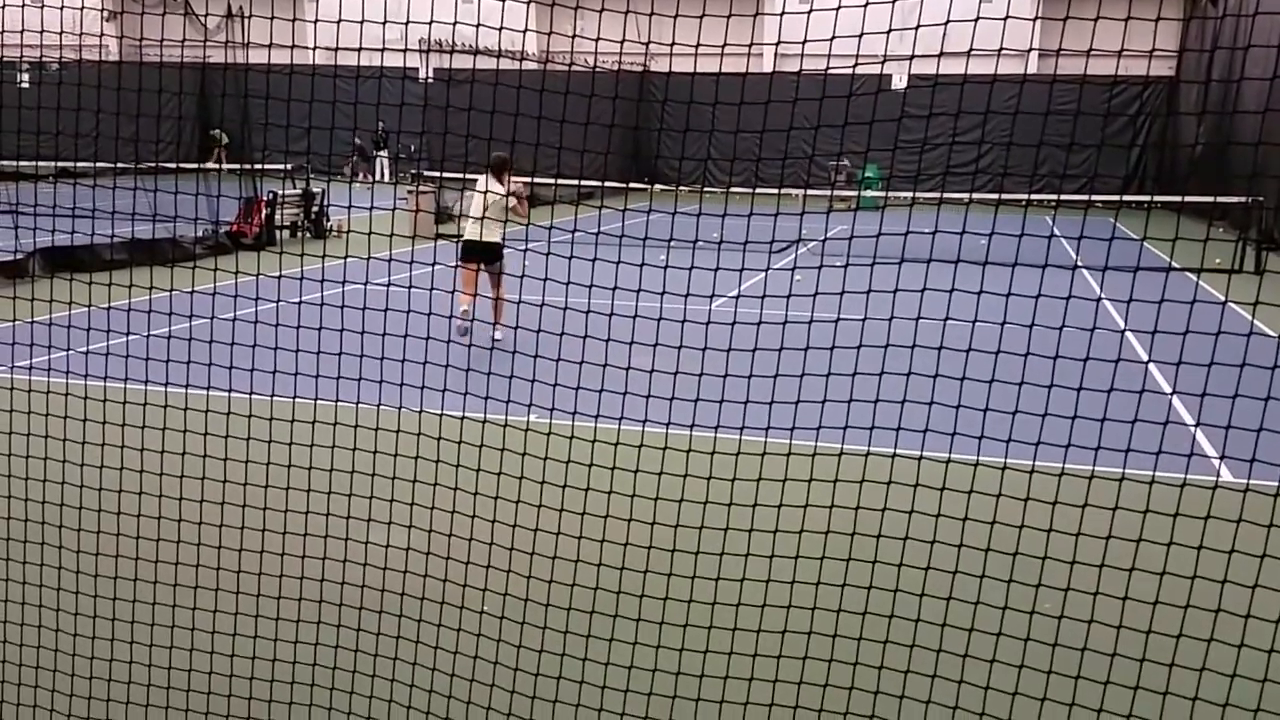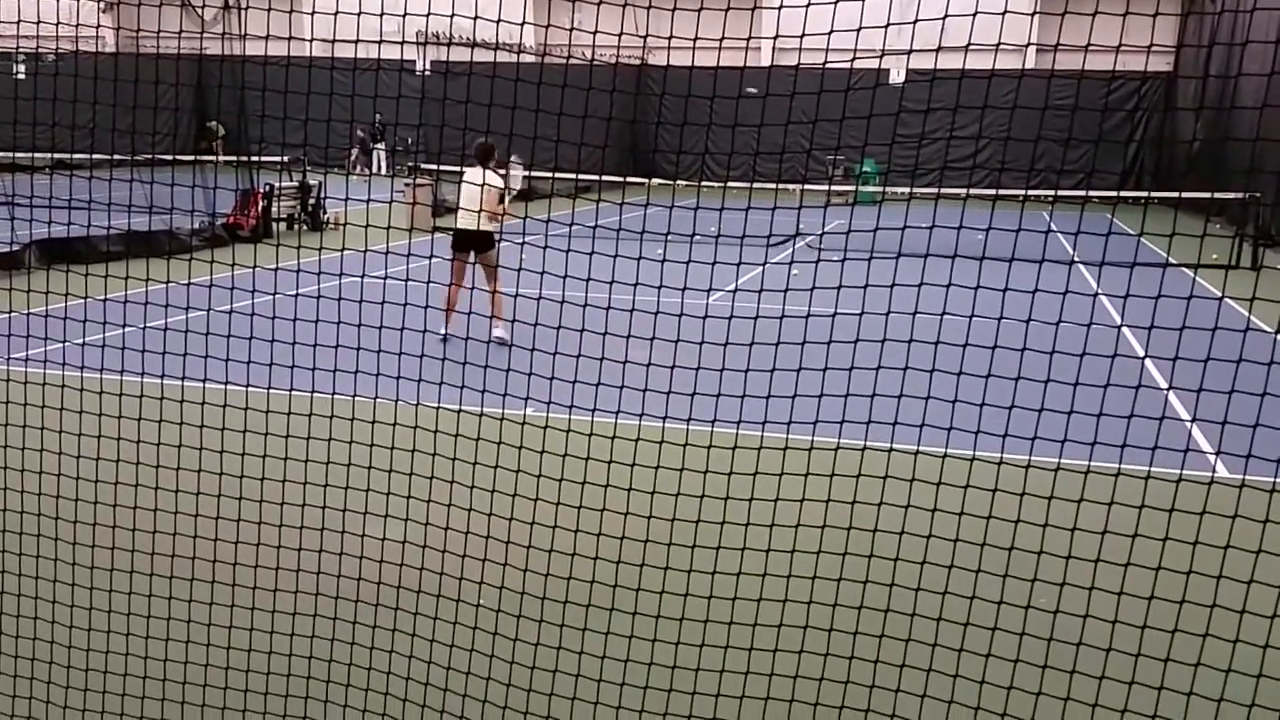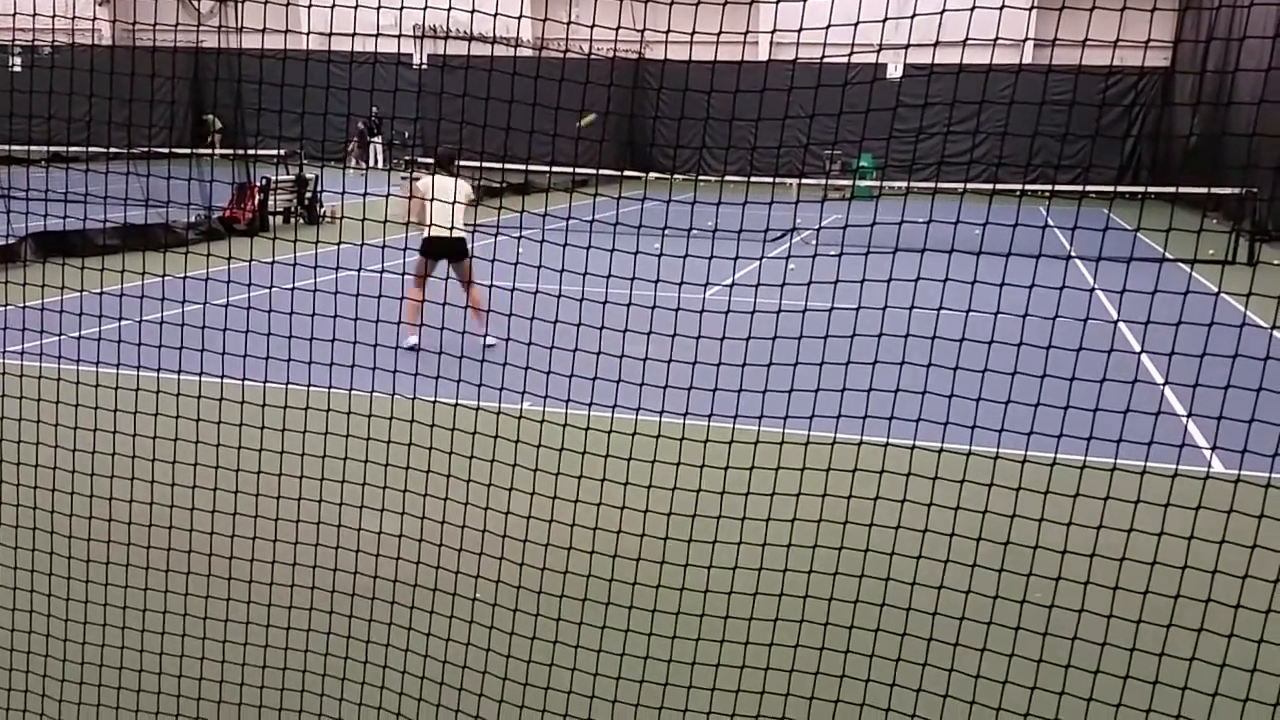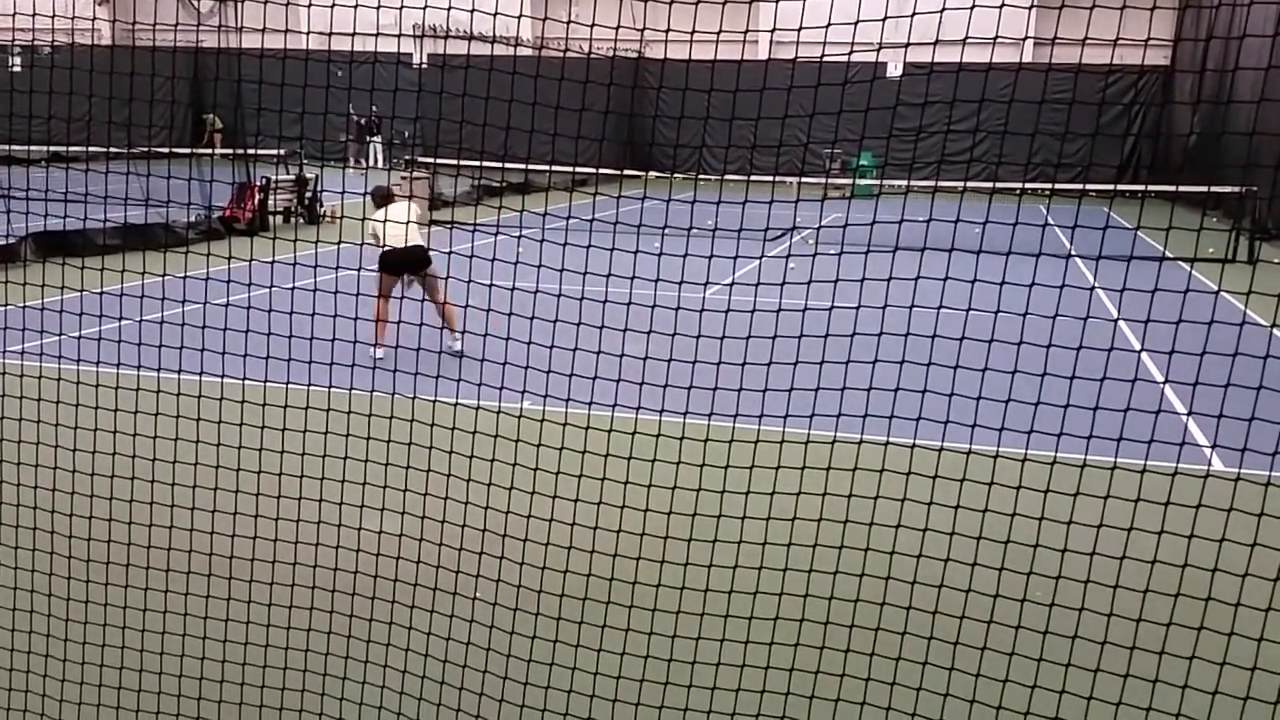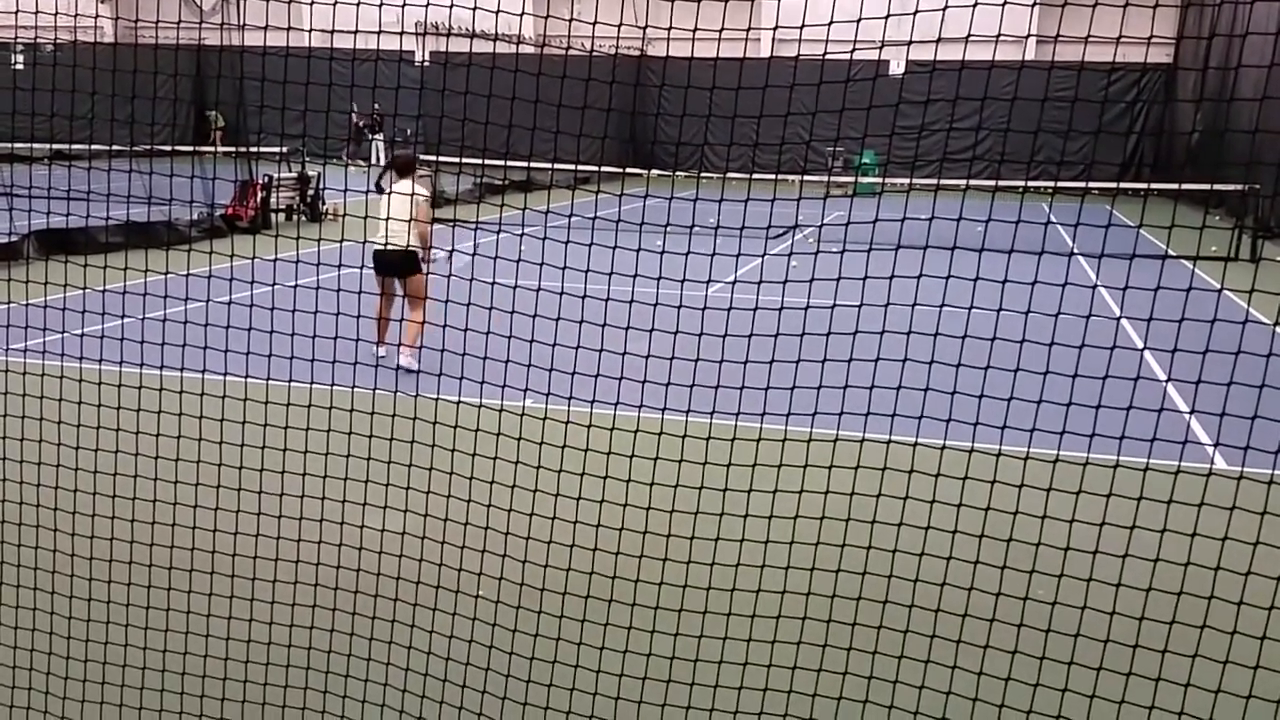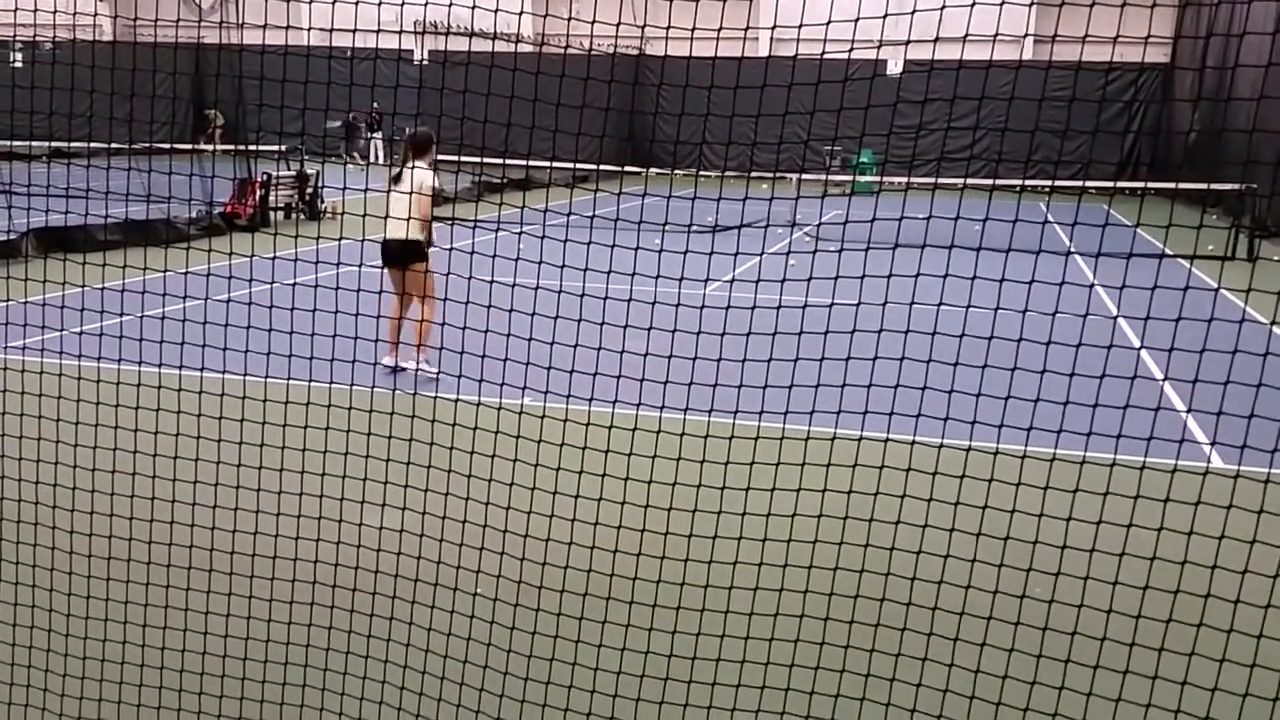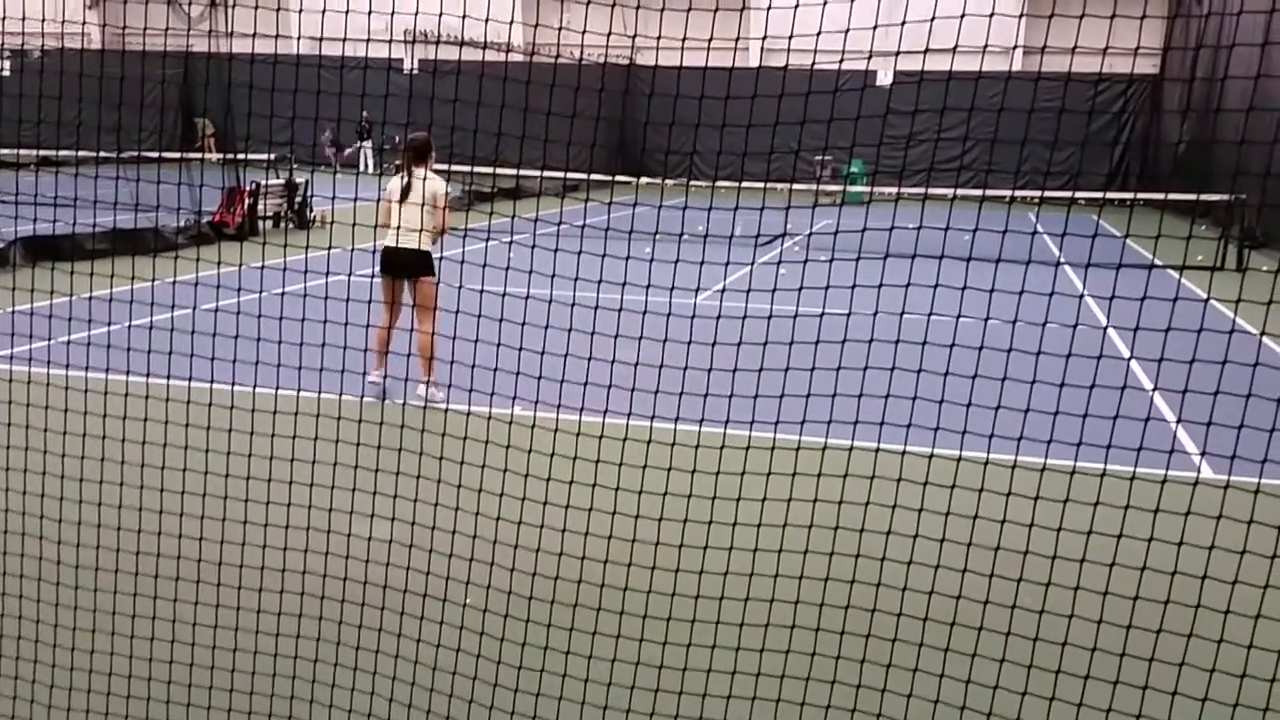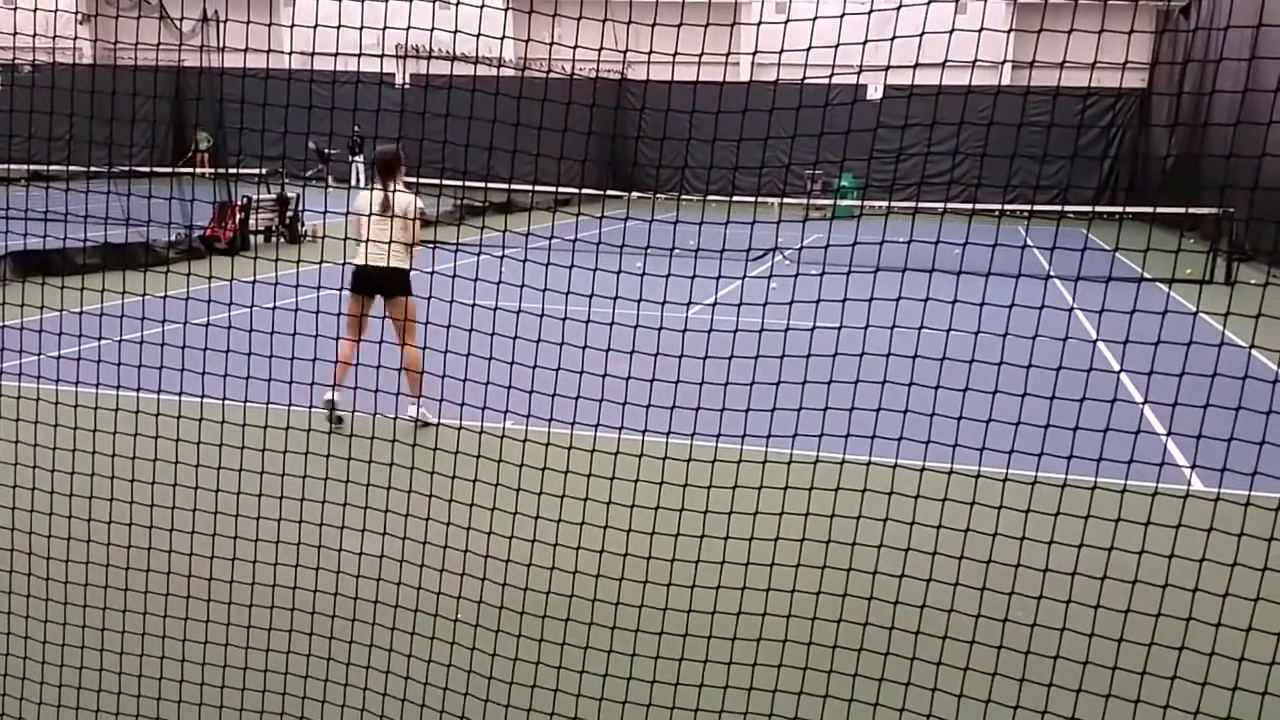
dt=0.4s
person 1, frame 1
left shoulder: (481, 181)
right shoulder: (506, 195)
right elbow: (524, 214)
left wrist: (511, 189)
right wrist: (522, 195)
left hip: (471, 242)
right hip: (492, 245)
left knee: (466, 291)
right knee: (497, 288)
left ankle: (465, 309)
right ankle: (497, 328)
person 1, frame 2
left shoulder: (467, 173)
right shoulder: (495, 180)
right elbow: (492, 214)
right wrist: (502, 211)
left hip: (461, 231)
right hip: (482, 234)
left knee: (456, 282)
right knee: (493, 282)
left ankle: (446, 326)
right ankle: (498, 327)
person 1, frame 3
left shoulder: (423, 182)
right shoulder: (465, 186)
left elbow: (416, 217)
left hip: (431, 240)
right hip: (456, 241)
left knee: (417, 287)
right knee: (469, 286)
left ankle: (413, 335)
right ankle: (485, 333)
person 1, frame 4
left shoulder: (375, 217)
right shoulder: (409, 206)
right wrist: (412, 272)
left hip: (391, 254)
right hip: (417, 251)
left knee: (383, 298)
right knee: (437, 296)
left ankle: (378, 347)
right ankle: (456, 339)
person 1, frame 5
left shoulder: (387, 193)
right shoulder: (420, 192)
right elbow: (423, 230)
right wrist: (424, 251)
left hip: (380, 252)
right hip: (405, 254)
left knee: (386, 297)
right knee: (417, 307)
left ankle: (381, 345)
right ankle: (406, 354)
person 1, frame 6
left shoulder: (399, 174)
right shoulder: (427, 175)
left elbow: (393, 210)
right elbow: (425, 216)
right wrist: (428, 238)
left hip: (389, 242)
right hip: (409, 244)
left knee: (402, 299)
right knee: (426, 302)
left ankle: (392, 356)
right ankle: (418, 358)
person 1, frame 7
left shoulder: (394, 182)
right shoulder: (436, 184)
left elbow: (383, 222)
right elbow: (442, 227)
left hip: (390, 252)
right hip: (418, 255)
left knee: (389, 316)
right knee: (426, 321)
left ankle: (377, 372)
right ankle: (426, 384)
person 1, frame 8
left shoulder: (363, 196)
right shoulder: (410, 200)
left elbow: (359, 236)
right elbow: (413, 241)
left hip: (363, 270)
right hip: (394, 272)
left knee: (351, 337)
right knee: (407, 341)
left ankle: (334, 392)
right ankle: (415, 404)
